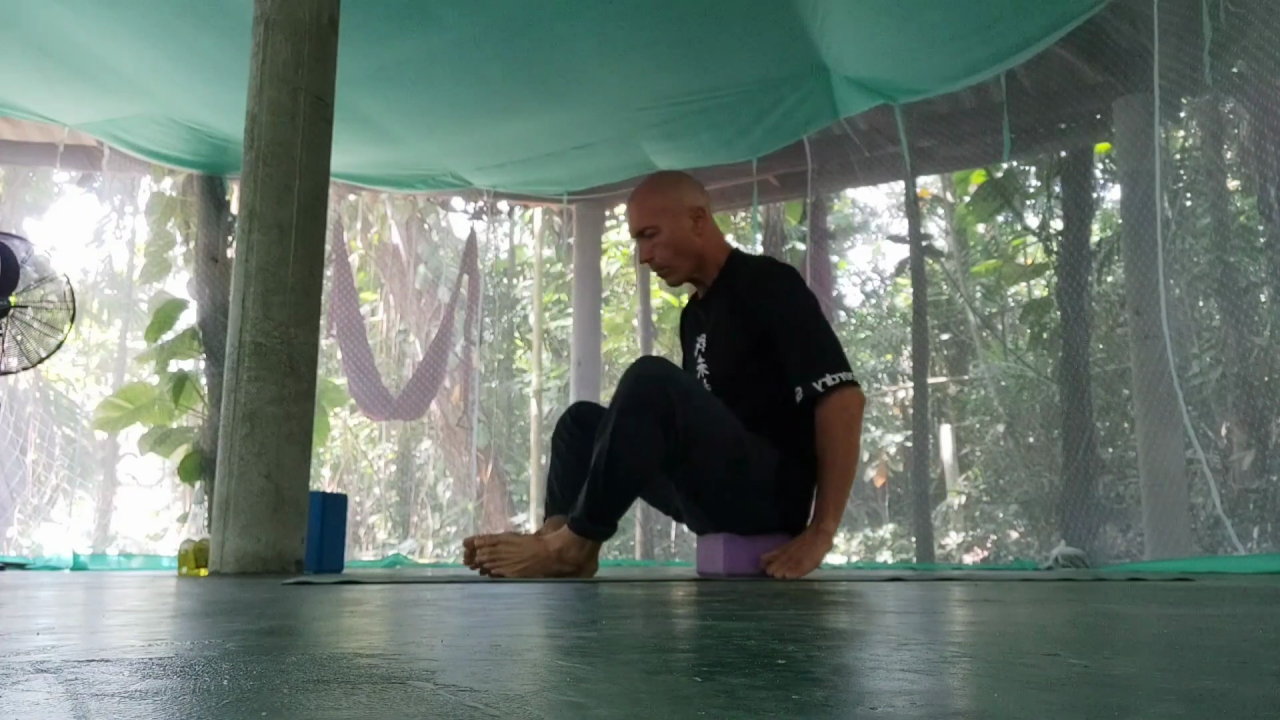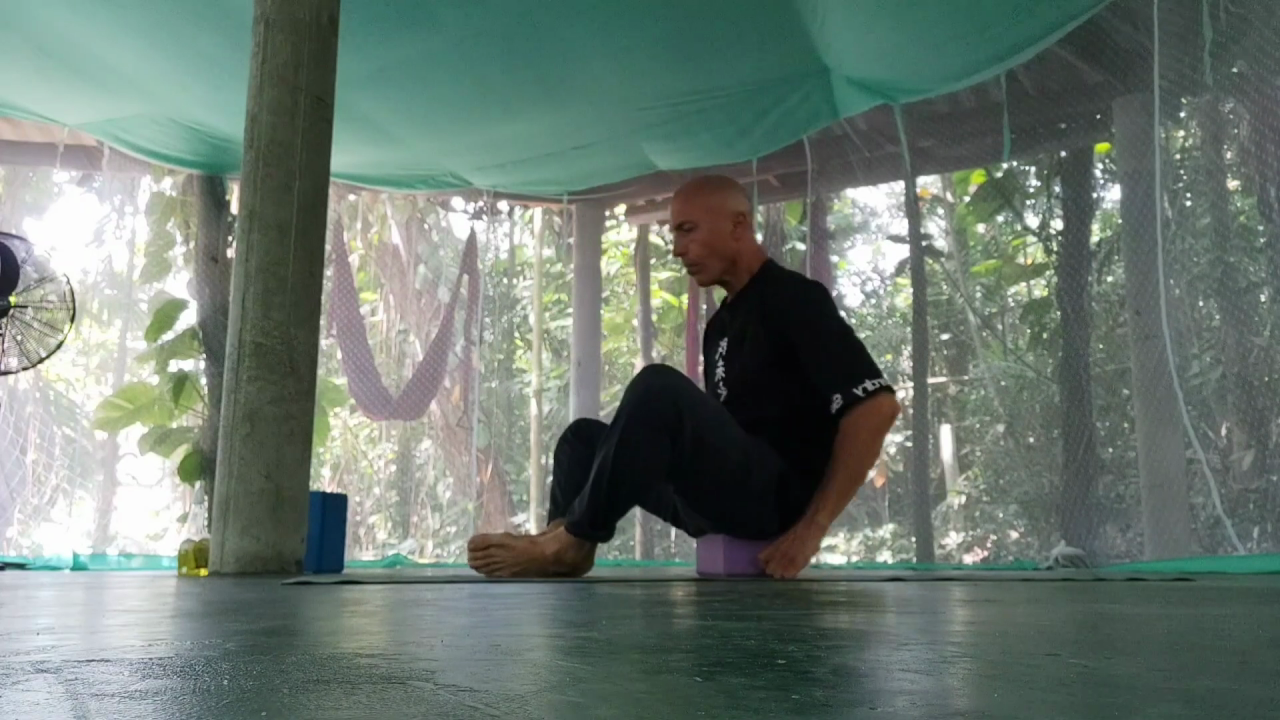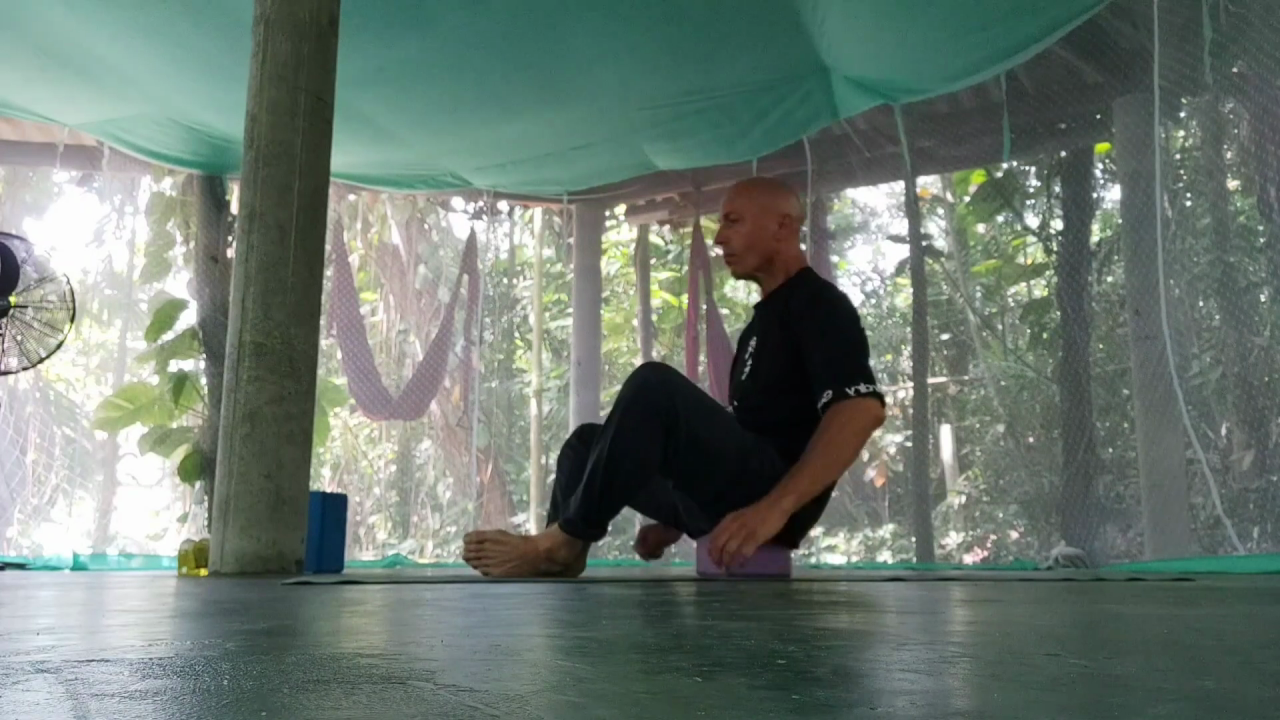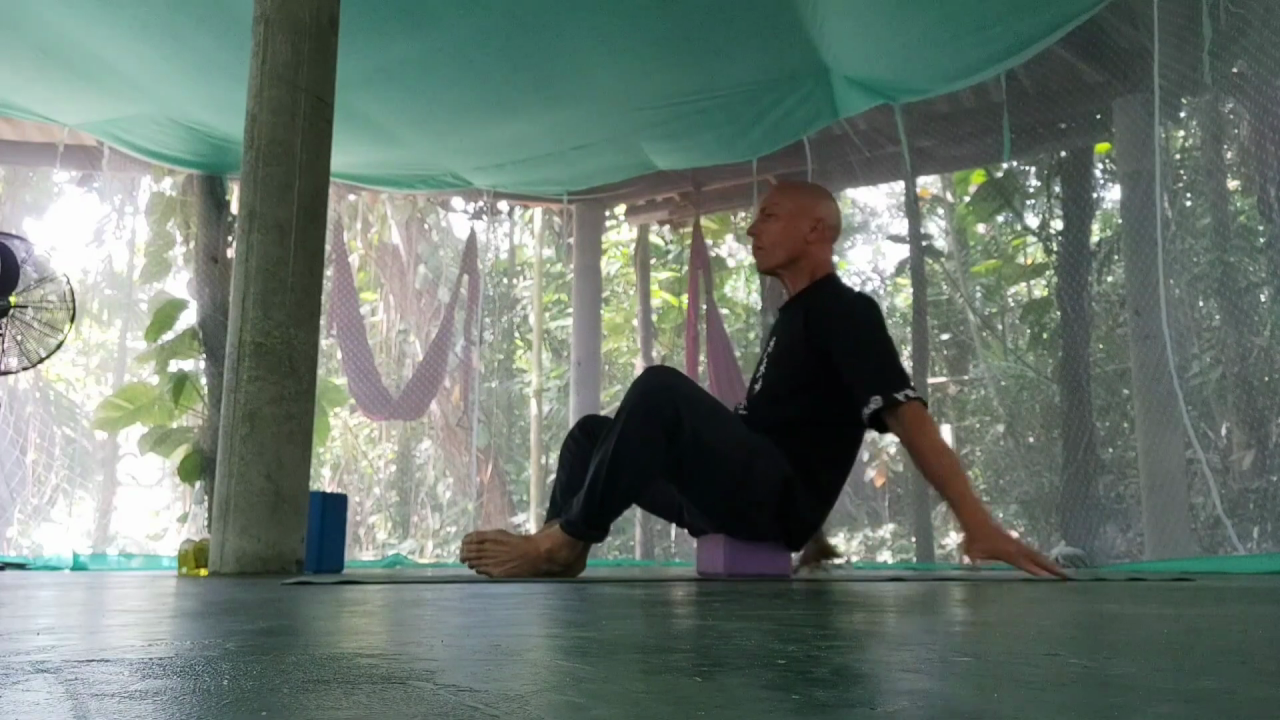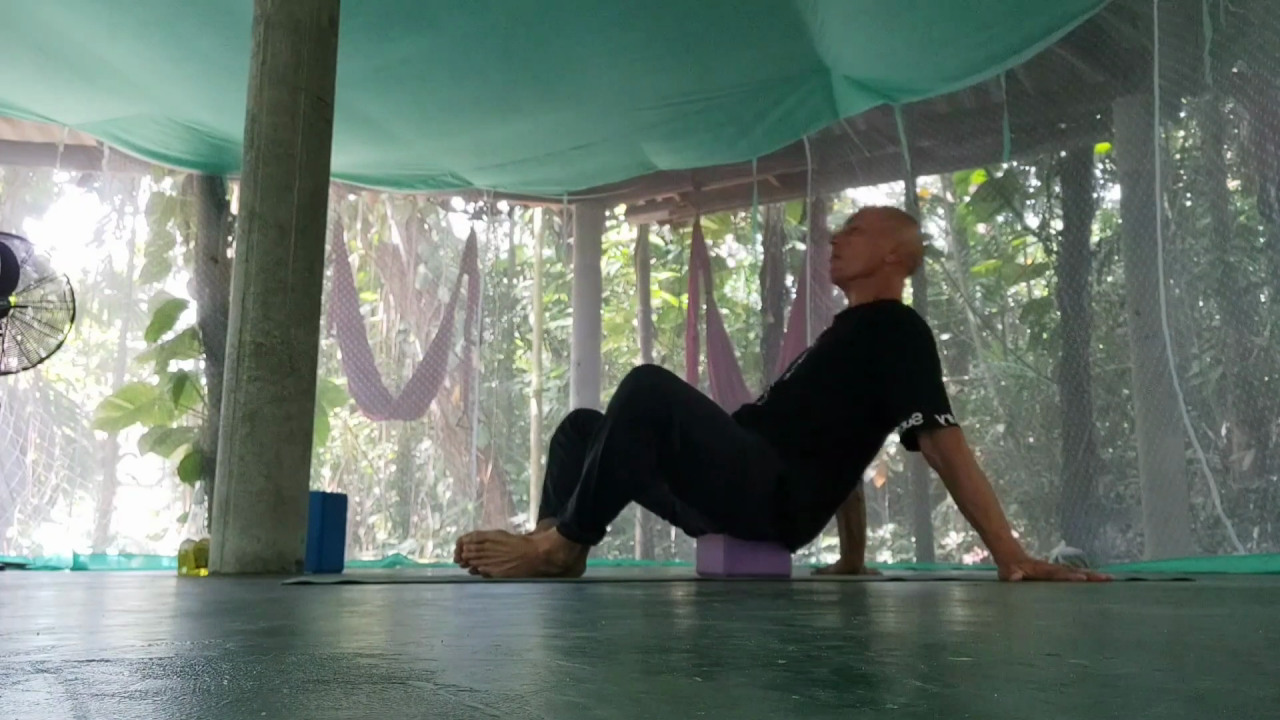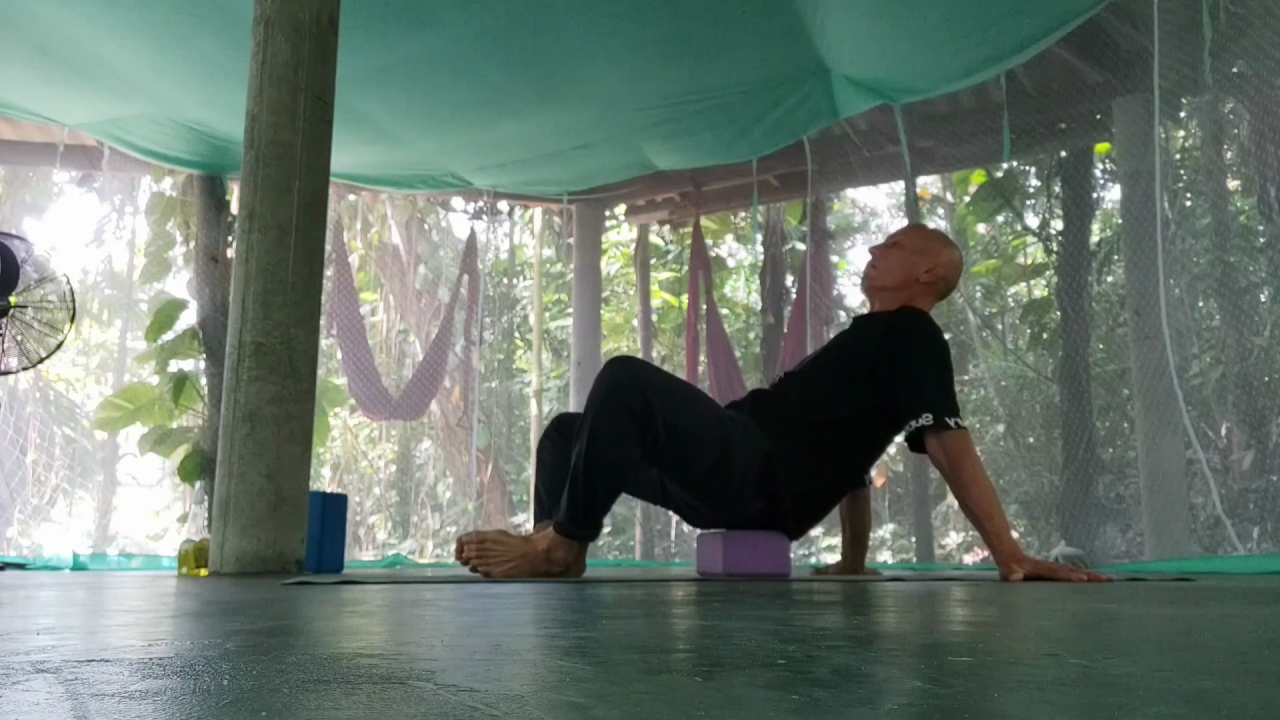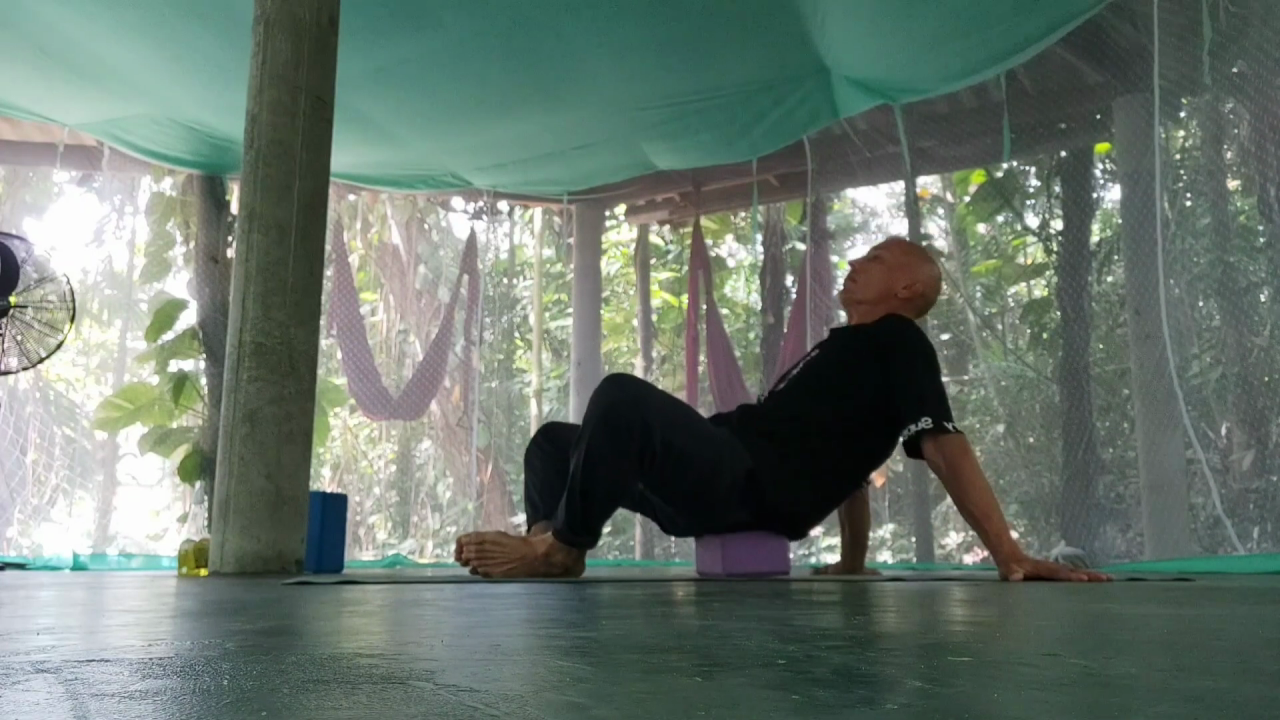
dt=0.4s
person 1, frame 1
left shoulder: (768, 285)
right shoulder: (695, 315)
left elbow: (842, 396)
left wrist: (820, 533)
left hip: (768, 491)
right hip: (717, 493)
left knee: (651, 380)
right knee: (582, 420)
left ankle: (576, 544)
right ankle: (557, 534)
person 1, frame 2
left shoulder: (795, 299)
right shoulder: (721, 323)
left elbow: (875, 404)
left wrist: (812, 524)
left hip: (773, 495)
right hip: (720, 498)
left knee: (658, 387)
right knee: (584, 436)
left ankle: (572, 543)
right ankle: (560, 539)
person 1, frame 3
left shoulder: (819, 305)
right shoulder: (763, 321)
left elbow: (862, 410)
left wrist: (775, 508)
right wrist: (676, 522)
left hip: (769, 491)
right hip: (729, 491)
left knee: (654, 385)
right knee: (587, 441)
left ankle: (564, 542)
right ankle: (558, 550)
person 1, frame 4
left shoulder: (846, 310)
right shoulder: (792, 318)
left elbow: (906, 414)
left wrist: (980, 524)
right wrist: (813, 535)
left hip: (775, 498)
right hip: (741, 497)
left knee: (660, 386)
right knee: (594, 429)
left ankle: (565, 541)
right ankle: (559, 546)
person 1, frame 5
left shoulder: (897, 330)
right shoulder: (850, 330)
left elbow: (941, 442)
right elbow: (839, 450)
left wrist: (1010, 553)
right wrist: (852, 559)
left hip: (773, 497)
right hip: (730, 488)
left knee: (648, 387)
right knee: (581, 428)
left ankle: (563, 544)
right ankle: (550, 551)
person 1, frame 6
left shoulder: (913, 334)
right shoulder: (868, 337)
left elbow: (949, 445)
right elbow: (852, 452)
left wrist: (1009, 556)
right wrist: (853, 562)
left hip: (764, 477)
right hip: (731, 476)
left knee: (625, 380)
right knee: (567, 434)
left ankle: (562, 543)
right ankle: (549, 567)
person 1, frame 7
left shoulder: (899, 344)
right shoulder: (845, 345)
left elbow: (944, 447)
right elbow: (844, 453)
left wrist: (1009, 555)
right wrist: (853, 561)
left hip: (752, 490)
right hip: (719, 481)
left knee: (622, 397)
right knee: (553, 443)
left ankle: (560, 548)
right ankle: (546, 554)
